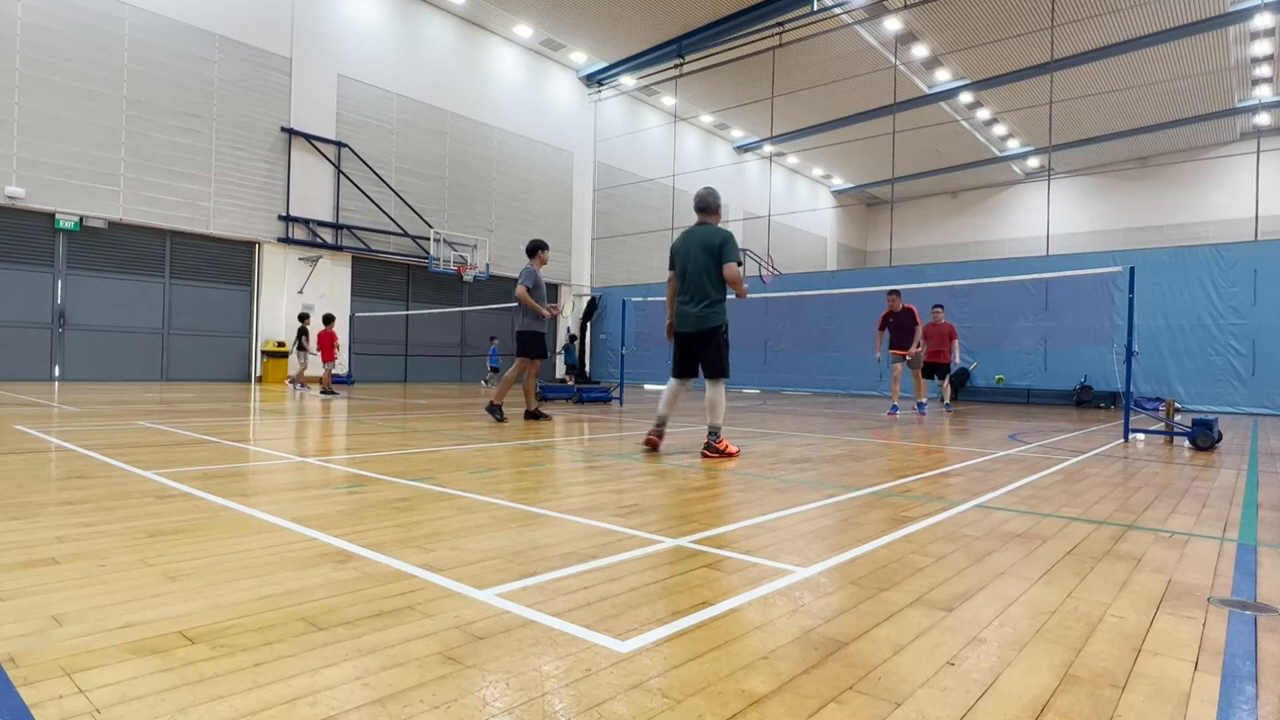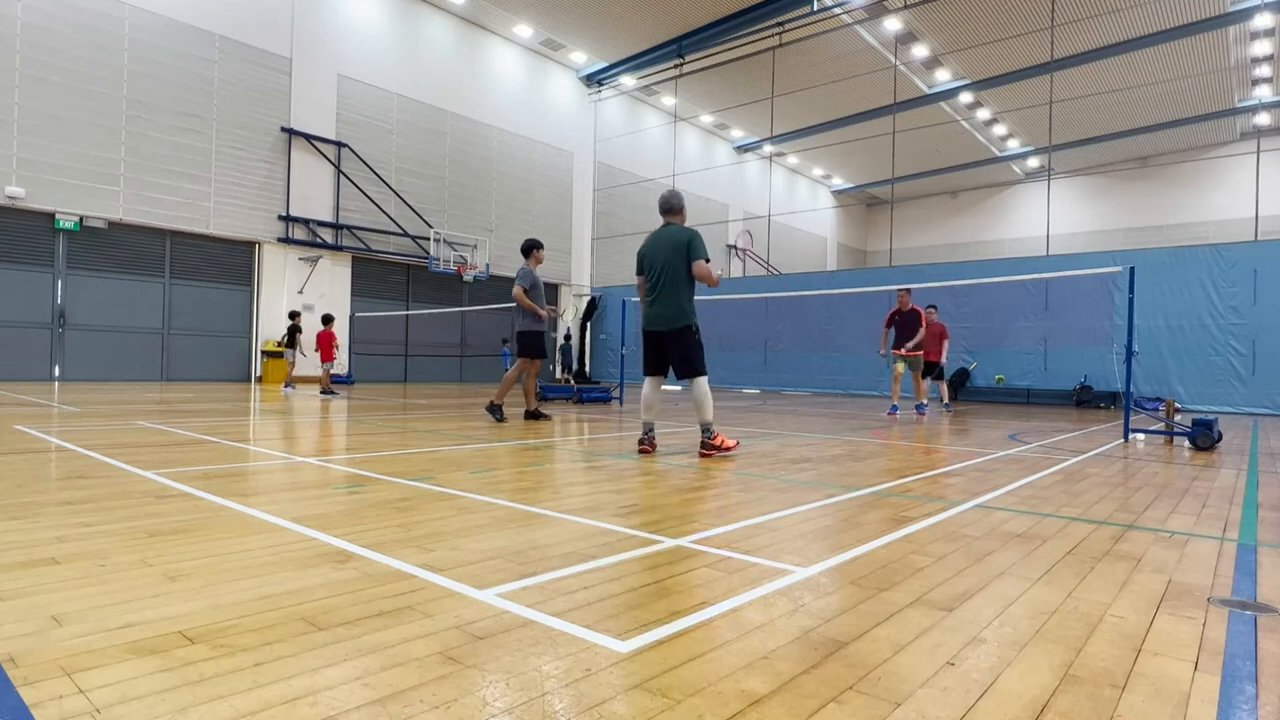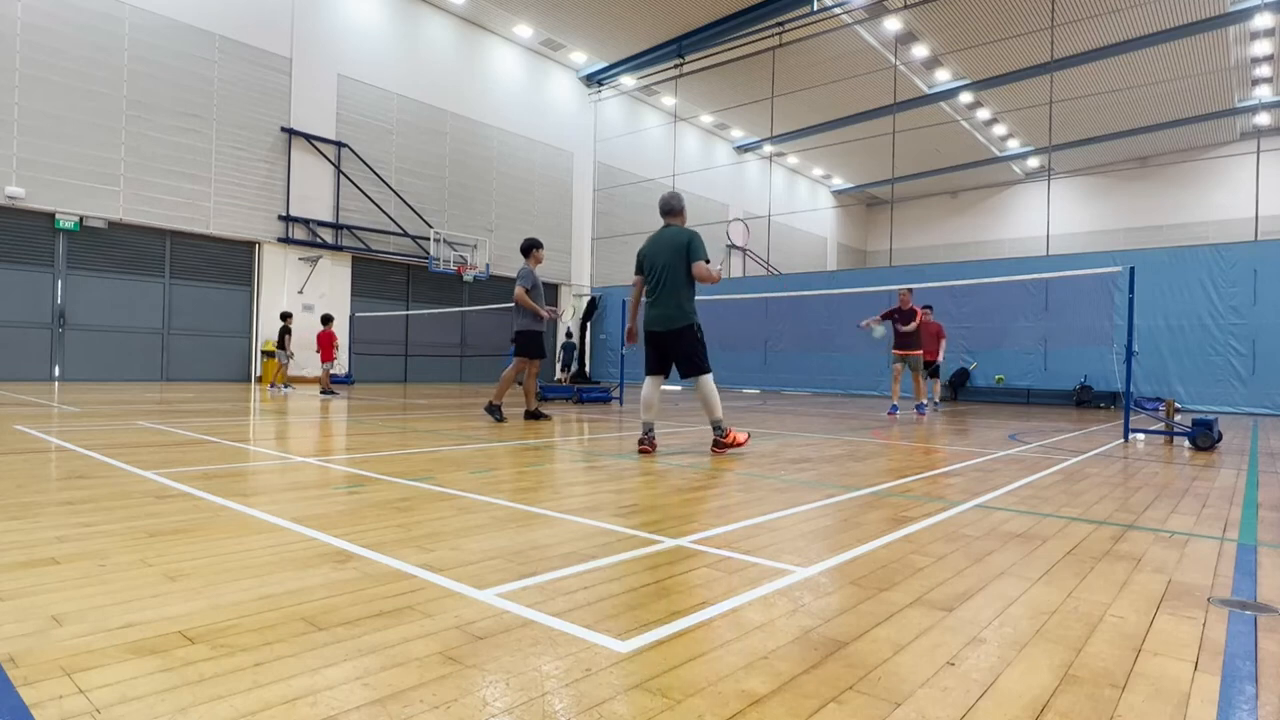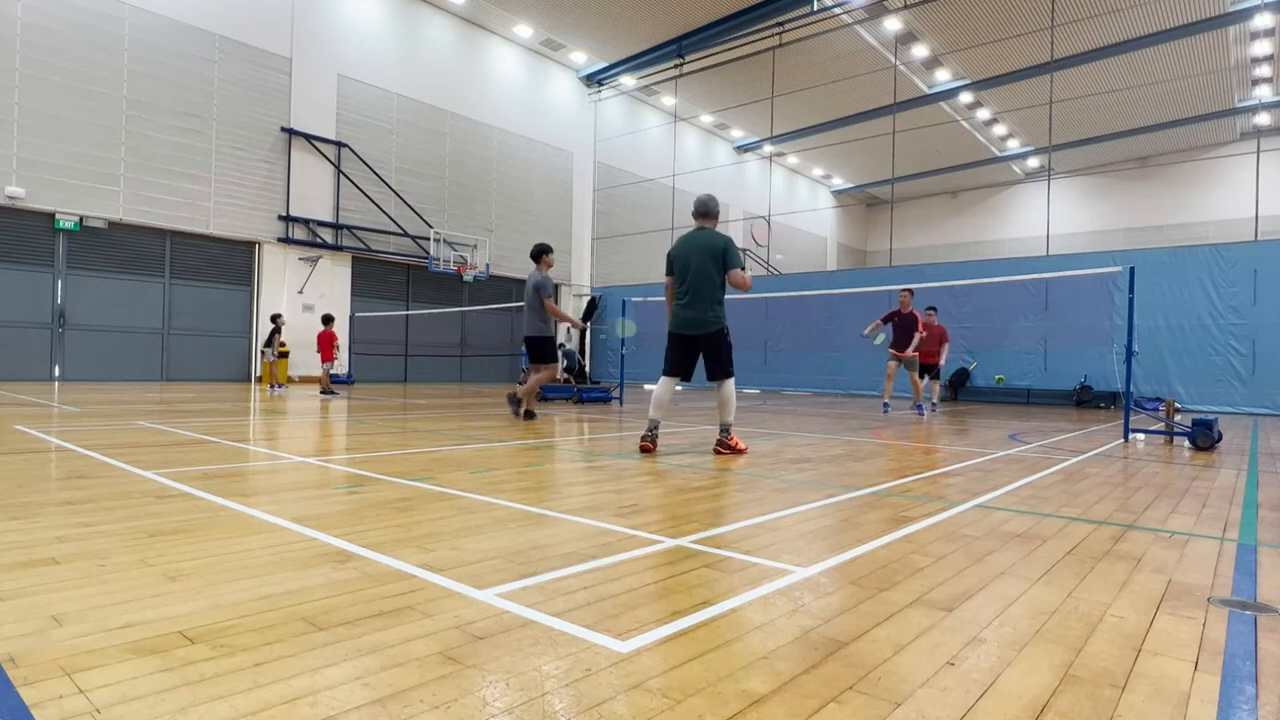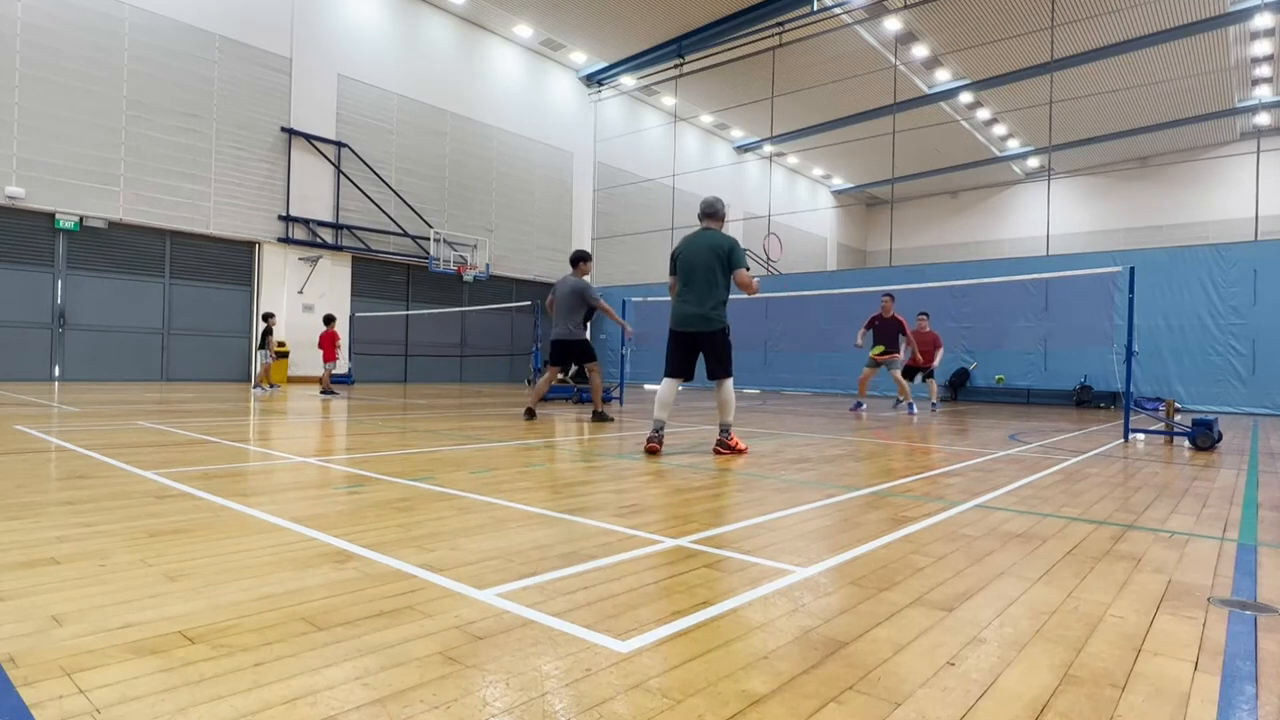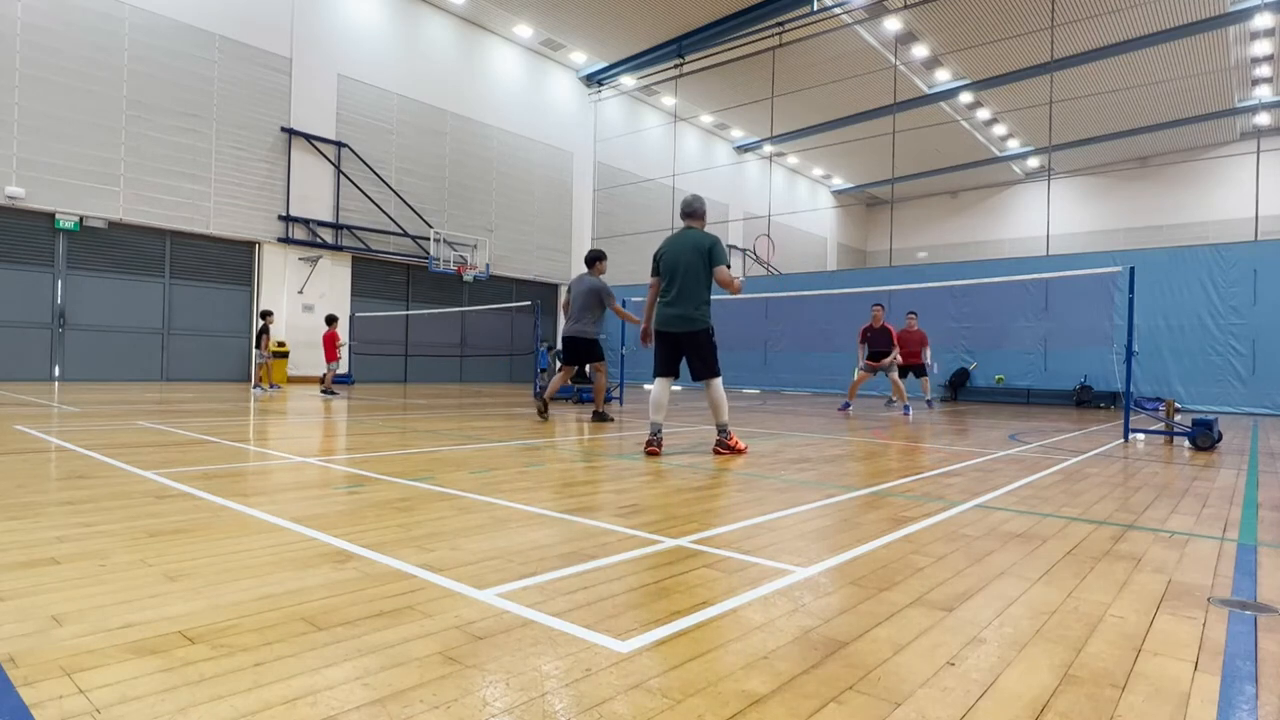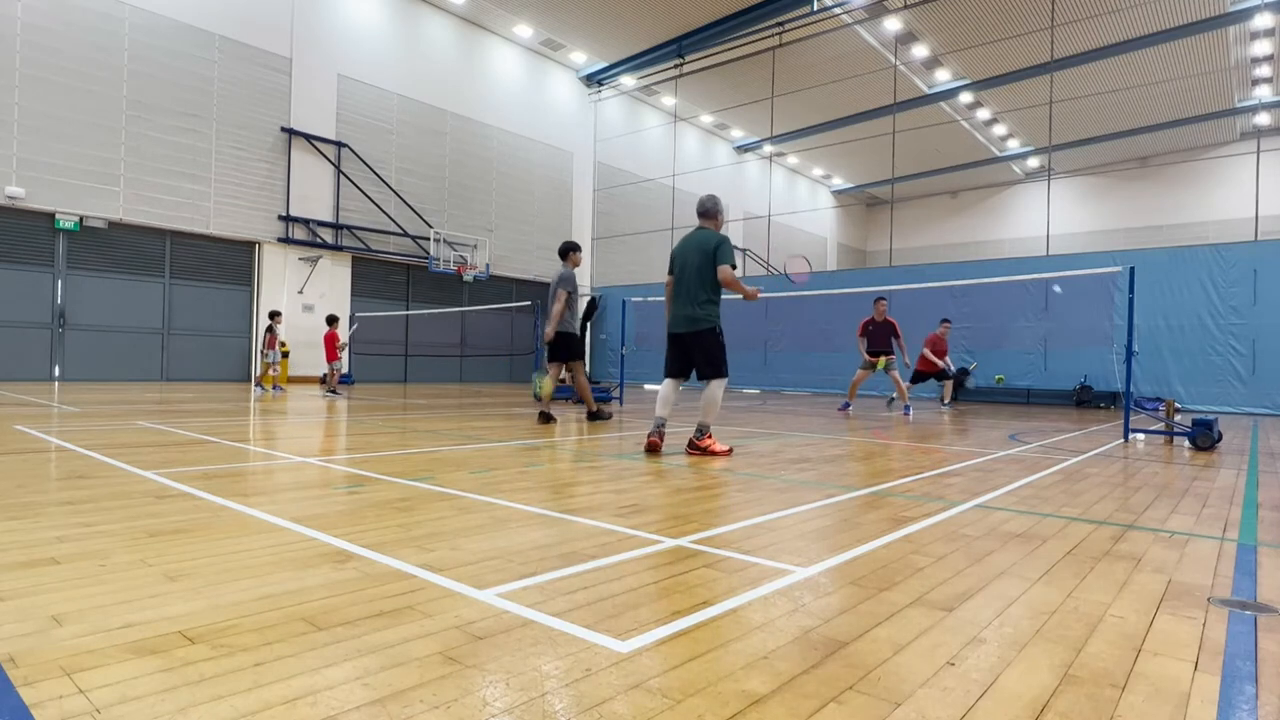
dt=0.4s
person 1, frame 1
left shoulder: (680, 240)
right shoulder: (723, 237)
left elbow: (671, 281)
right elbow: (731, 275)
left wrist: (670, 316)
right wrist: (741, 290)
left hip: (683, 321)
right hip: (711, 320)
left knee: (679, 378)
right knee: (715, 379)
left ankle: (657, 430)
right ankle: (714, 440)
person 1, frame 2
left shoulder: (648, 243)
right shoulder: (690, 236)
right elbow: (700, 272)
right wrist: (714, 279)
left hip: (652, 321)
right hip: (682, 320)
left knee: (652, 378)
right knee: (698, 376)
left ankle: (647, 436)
right ankle: (709, 437)
person 1, frame 3
left shoulder: (648, 244)
right shoulder: (689, 237)
left elbow: (637, 286)
right elbow: (700, 273)
left wrist: (632, 322)
right wrist: (714, 275)
left hip: (653, 322)
right hip: (682, 320)
left knee: (653, 377)
right knee: (702, 375)
left ankle: (647, 436)
right ankle: (721, 434)
person 1, frame 4
left shoulder: (678, 245)
right shoulder: (724, 243)
left elbow: (669, 287)
right elbow: (736, 280)
left wrist: (673, 318)
right wrist: (747, 281)
left hip: (680, 324)
right hip: (712, 324)
left knee: (669, 377)
right knee: (724, 379)
left ankle: (650, 433)
right ankle: (725, 438)
person 1, frame 5
left shoulder: (682, 244)
right shoulder: (729, 244)
right elbow: (742, 280)
right wrist: (753, 287)
left hip: (680, 321)
right hip: (713, 322)
left knee: (671, 377)
right knee: (723, 379)
left ankle: (656, 433)
right ankle: (725, 438)
person 1, frame 6
left shoulder: (665, 245)
right shoulder: (710, 242)
left elbow: (653, 287)
right elbow: (722, 277)
left wrist: (646, 322)
right wrist: (734, 286)
left hip: (665, 322)
right hip: (696, 322)
left knee: (663, 378)
right knee: (712, 378)
left ankle: (654, 436)
right ankle: (725, 437)
person 1, frame 7
left shoulder: (681, 244)
right shoulder: (719, 241)
left elbow: (670, 285)
right elbow: (725, 276)
left wrist: (672, 318)
right wrist: (746, 291)
left hip: (677, 322)
right hip: (705, 322)
left knee: (673, 378)
right knee: (716, 378)
left ankle: (657, 432)
right ankle: (700, 438)
person 2, frame 1
left shoulder: (536, 273)
right shoulder: (530, 271)
right elbow: (520, 293)
left wrist: (547, 307)
right wrist: (542, 310)
left hip: (537, 329)
right hip: (529, 328)
left knee: (533, 369)
right knee: (520, 365)
left ankle: (531, 409)
right ankle: (495, 403)
person 2, frame 2
left shoulder: (532, 273)
right shoulder: (526, 271)
right elbow: (517, 294)
left wrist: (544, 309)
right wrist: (539, 310)
left hip: (536, 328)
right hip: (528, 328)
left knee: (533, 369)
right knee: (521, 366)
left ankle: (531, 409)
right ankle: (495, 403)
person 2, frame 3
left shoulder: (530, 273)
right shoulder: (527, 271)
right elbow: (519, 295)
left wrist: (543, 309)
right wrist: (540, 311)
left hip: (534, 329)
right hip: (527, 328)
left knee: (532, 369)
right knee: (518, 366)
left ankle: (531, 409)
right ankle: (494, 404)
person 2, frame 4
left shoulder: (533, 277)
right shoulder: (545, 279)
right elbow: (549, 307)
left wrist: (561, 318)
right wrist: (571, 321)
left hip: (530, 332)
right hip: (542, 333)
left knee: (537, 370)
right knee: (549, 371)
left ankle: (528, 409)
right ankle: (518, 396)
person 2, frame 5
left shoulder: (560, 282)
right shoulder: (583, 286)
left elbow: (548, 304)
right elbow: (604, 308)
right wrist: (623, 324)
left hip: (557, 337)
right hip: (575, 337)
left knee: (550, 374)
right knee: (593, 370)
left ankle: (530, 409)
right ankle: (598, 411)
person 2, frame 6
left shoulder: (576, 281)
right shoulder: (600, 285)
left elbow: (565, 305)
right elbow: (618, 310)
right wrist: (639, 321)
left hip: (569, 334)
right hip: (587, 336)
left knee: (566, 372)
right knee: (600, 370)
left ankle: (545, 397)
right ankle: (598, 412)
person 2, frame 7
left shoulder: (560, 274)
right shoulder: (568, 274)
right elbow: (559, 302)
right wrist: (551, 327)
left hip: (557, 331)
right hip: (565, 330)
left knee: (555, 370)
right knee: (578, 370)
left ankle: (545, 412)
right ankle: (593, 410)
